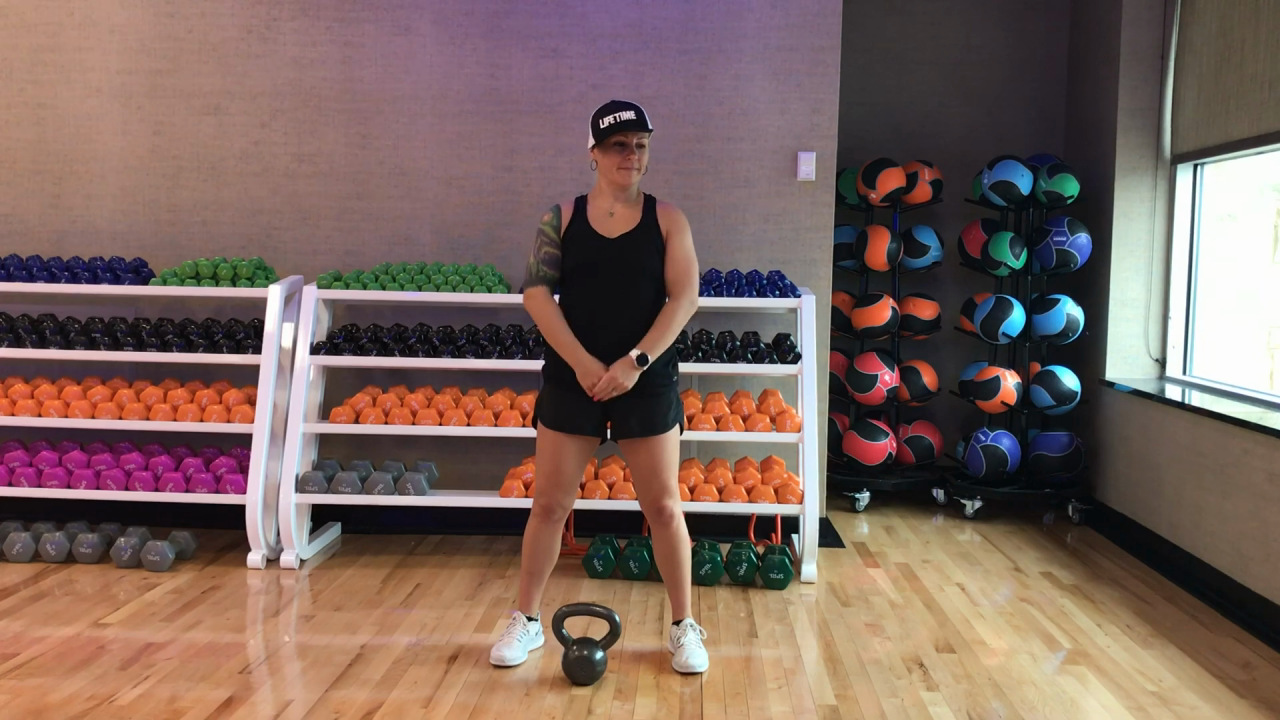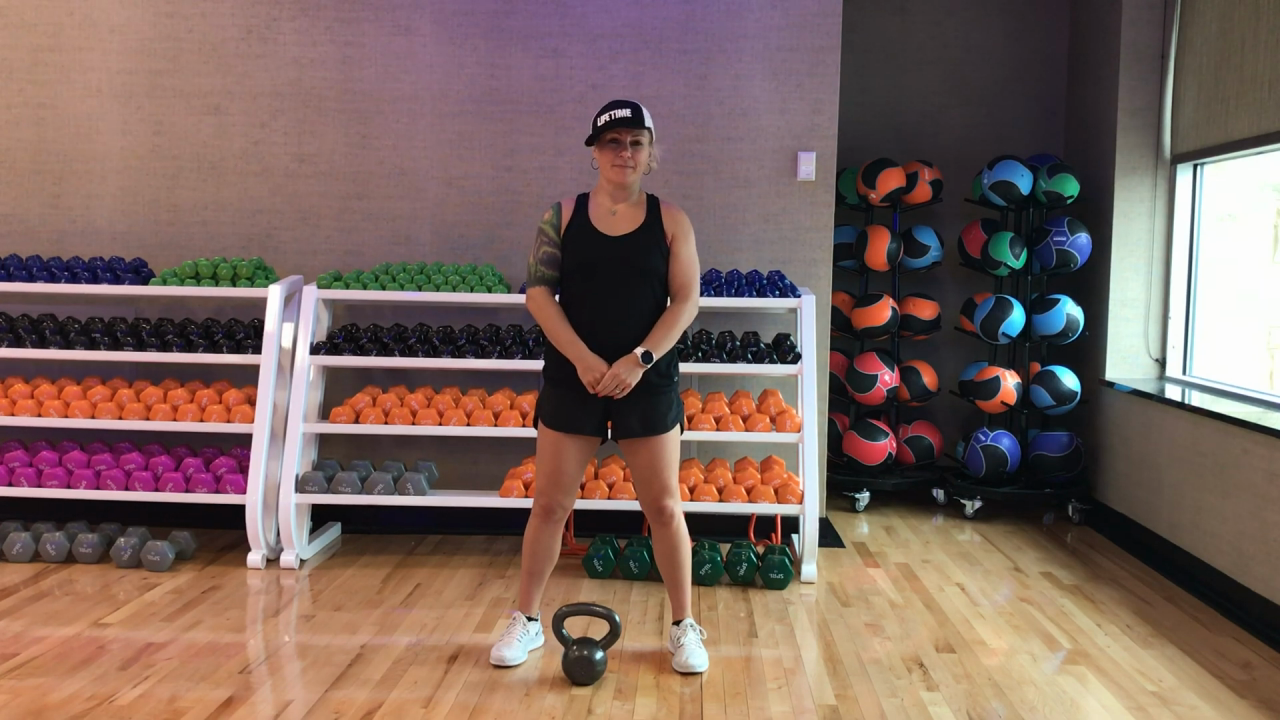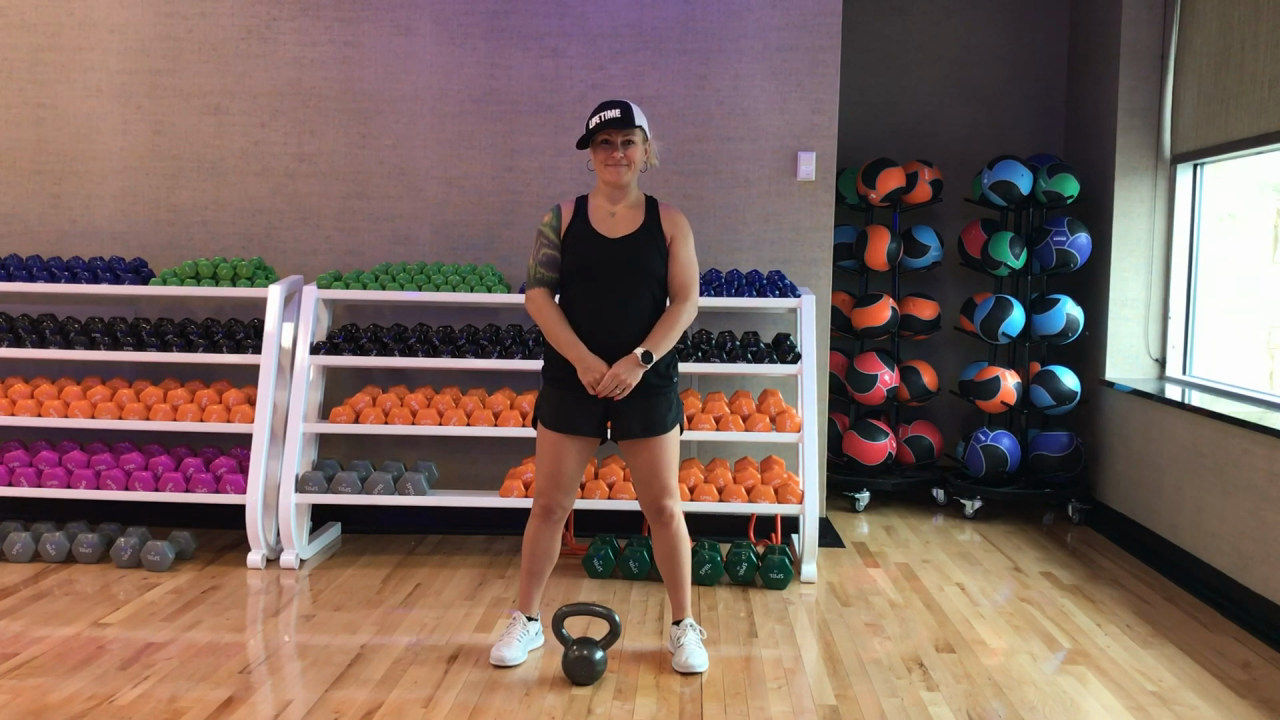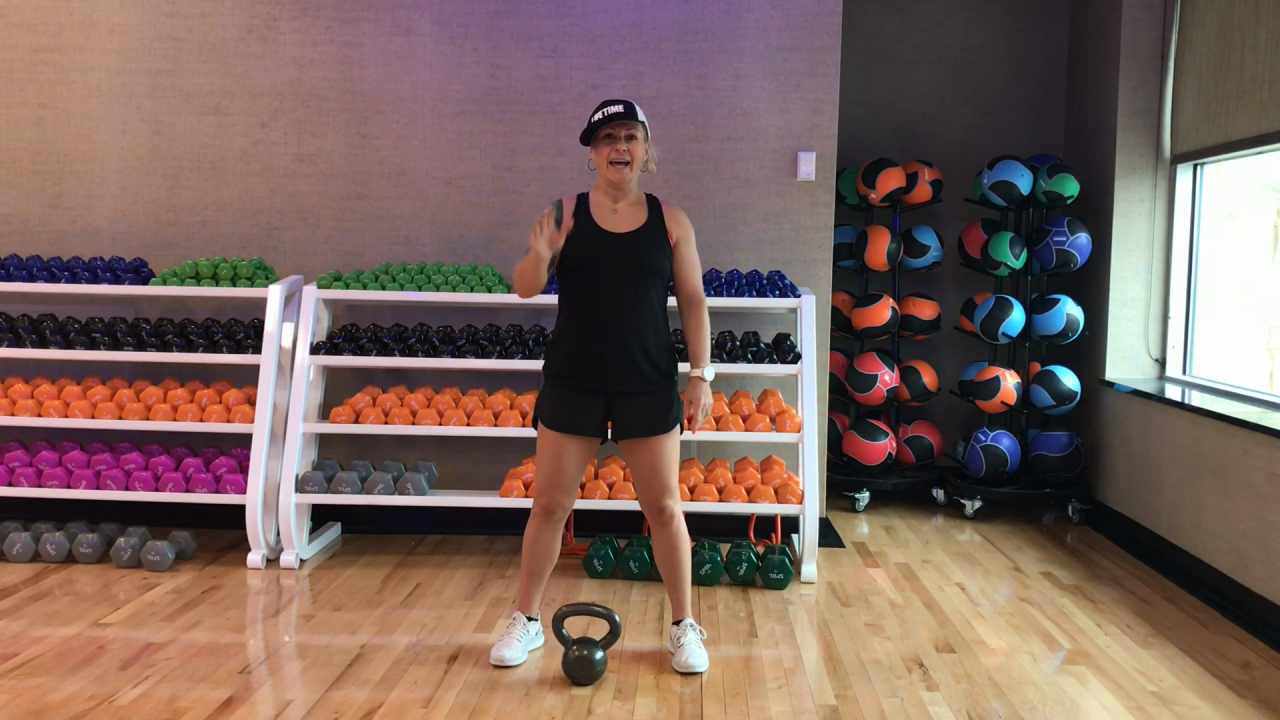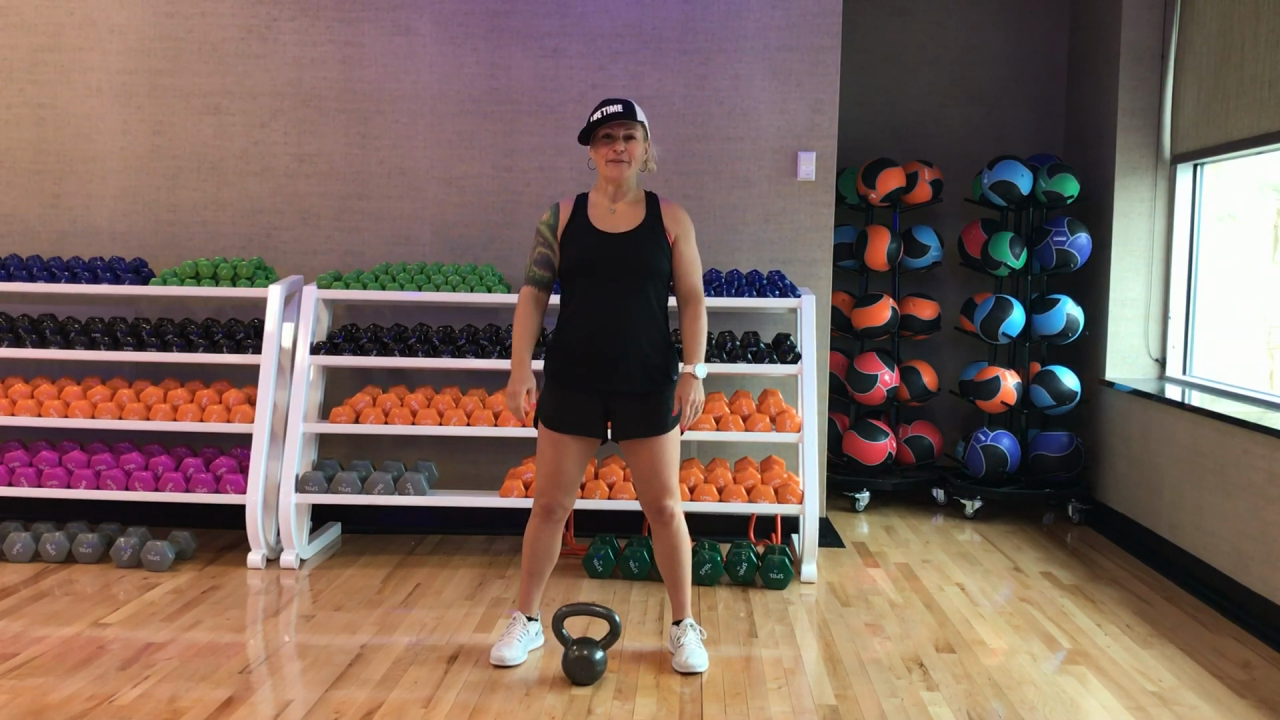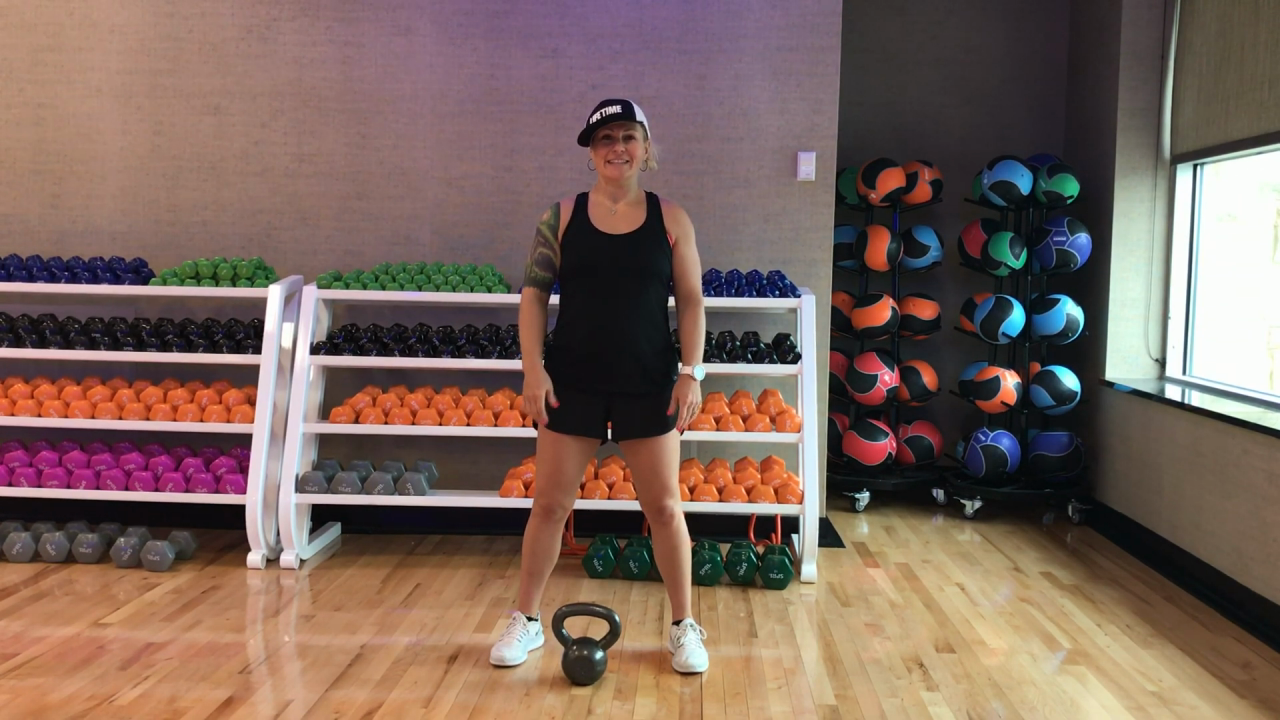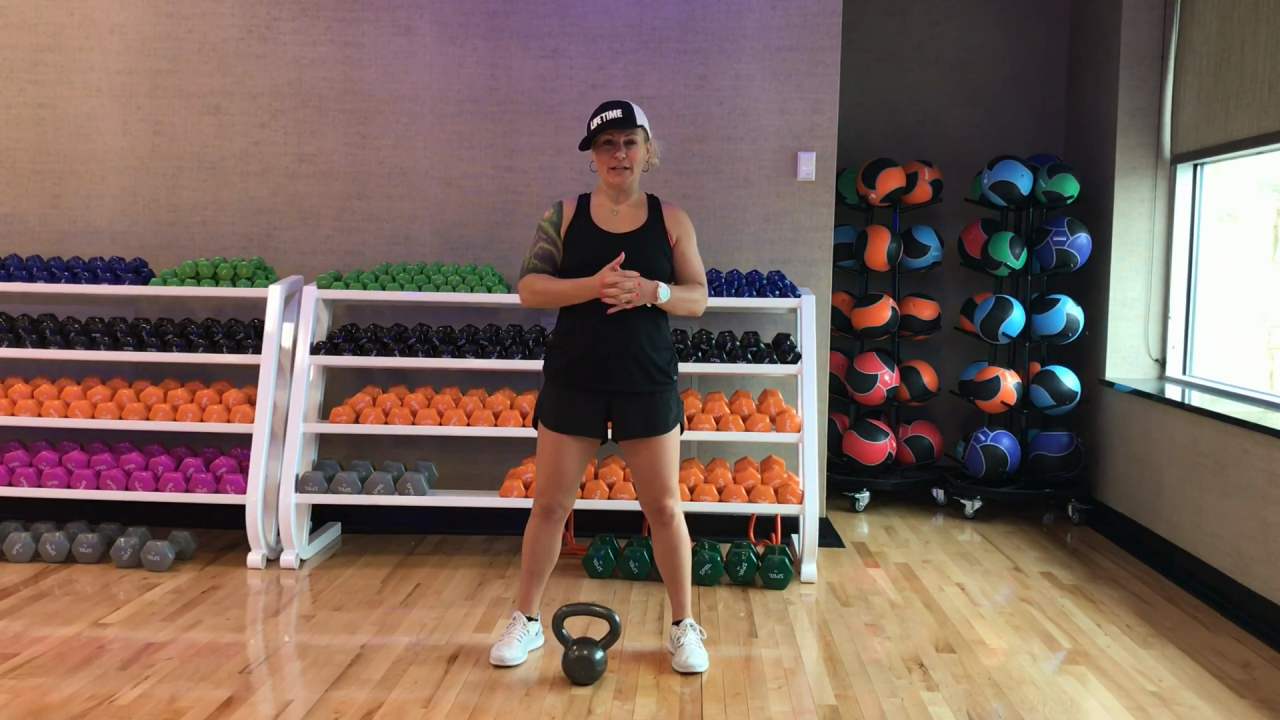
dt=0.7s
person 1, frame 1
left shoulder: (667, 219)
right shoulder: (562, 216)
left elbow: (684, 297)
right elbow: (537, 292)
left wrist: (635, 362)
right wrist: (580, 360)
left hip: (647, 382)
right hip: (571, 380)
left knee: (663, 506)
right knee: (549, 504)
left ankle: (684, 626)
right ankle: (525, 619)
person 1, frame 2
left shoulder: (670, 220)
right shoulder: (563, 215)
left elbow: (687, 299)
right elbow: (538, 291)
left wrist: (639, 360)
right wrist: (582, 358)
left hip: (648, 381)
right hip: (571, 380)
left knee: (664, 507)
right knee: (549, 504)
left ankle: (684, 626)
right ankle: (526, 620)
person 1, frame 3
left shoulder: (669, 221)
right shoulder: (562, 217)
left elbow: (685, 301)
right elbow: (537, 294)
left wrist: (639, 361)
right wrist: (582, 359)
left hip: (648, 383)
right hip: (570, 381)
left knee: (663, 507)
right knee: (549, 504)
left ankle: (684, 626)
right ankle: (526, 620)
person 1, frame 4
left shoulder: (670, 219)
right shoulder: (567, 212)
left elbow: (692, 301)
right elbow: (524, 286)
left wrist: (701, 374)
right wrist: (539, 254)
left hip: (649, 384)
right hip: (572, 381)
left knee: (663, 506)
right knee: (549, 504)
left ankle: (683, 626)
right ankle: (526, 619)
person 1, frame 5
left shoulder: (670, 217)
right shoulder: (562, 215)
left elbow: (691, 300)
right elbow: (533, 293)
left wrist: (694, 371)
right wrist: (520, 368)
left hip: (649, 385)
right hip: (571, 382)
left knee: (663, 506)
right knee: (549, 503)
left ankle: (684, 626)
right ankle: (525, 620)
person 1, frame 6
left shoulder: (671, 218)
right shoulder: (562, 215)
left elbow: (690, 300)
right elbow: (533, 293)
left wrist: (691, 372)
right wrist: (534, 368)
left hip: (647, 385)
right hip: (572, 383)
left knee: (664, 507)
right knee: (549, 504)
left ankle: (684, 626)
right ankle: (526, 620)
person 1, frame 7
left shoulder: (671, 218)
right shoulder: (564, 214)
left elbow: (698, 297)
right elbow: (529, 288)
left wrist: (653, 291)
right wrist: (594, 285)
left hip: (648, 382)
right hip: (571, 381)
left knee: (664, 507)
right knee: (549, 504)
left ankle: (684, 626)
right ankle: (525, 620)
